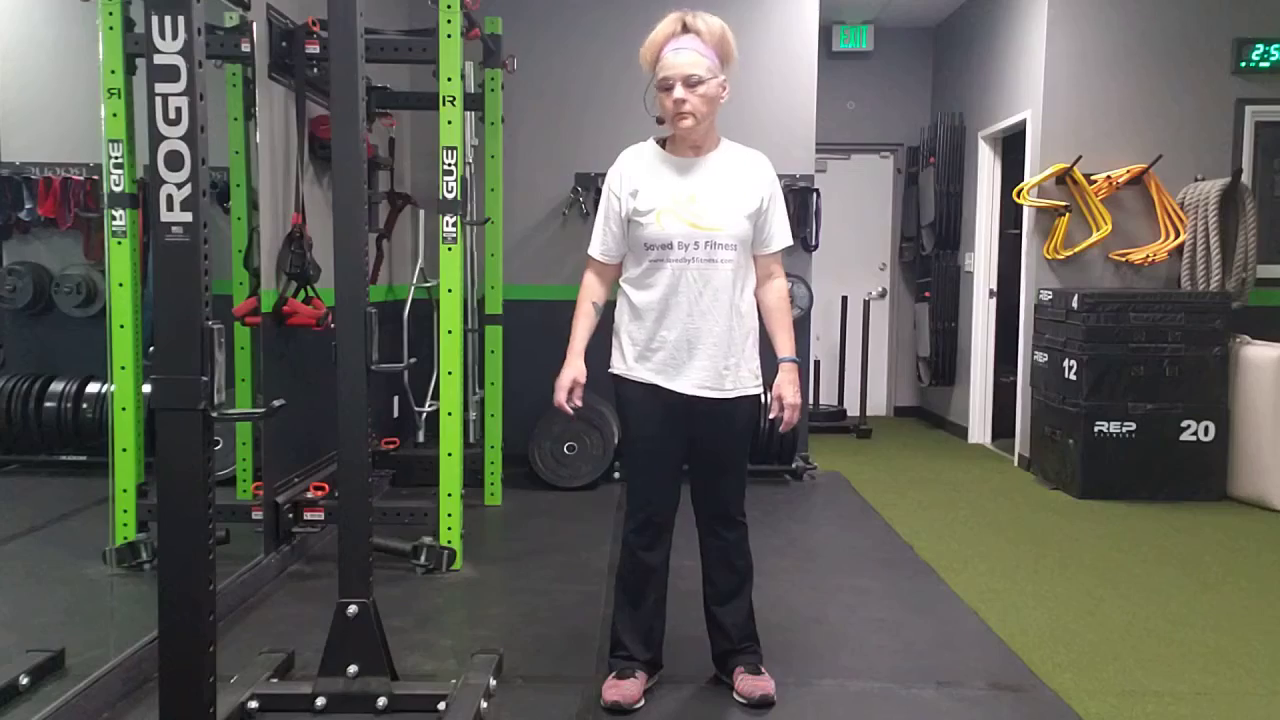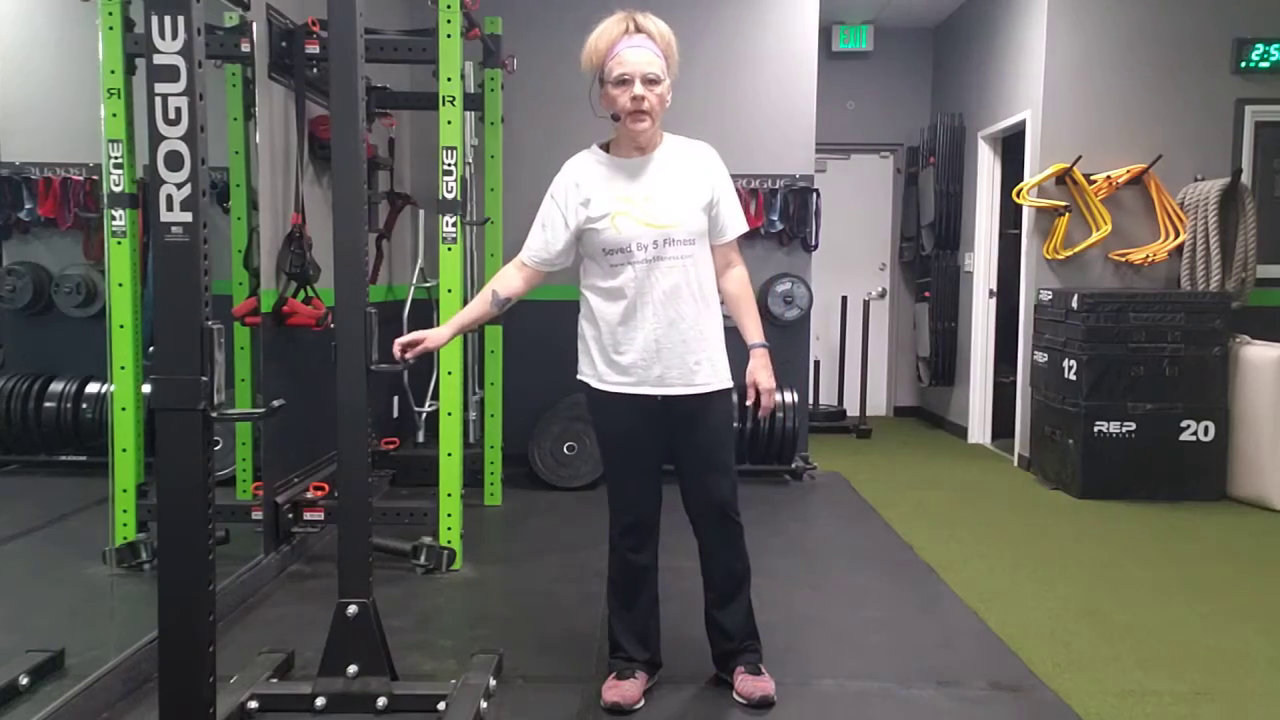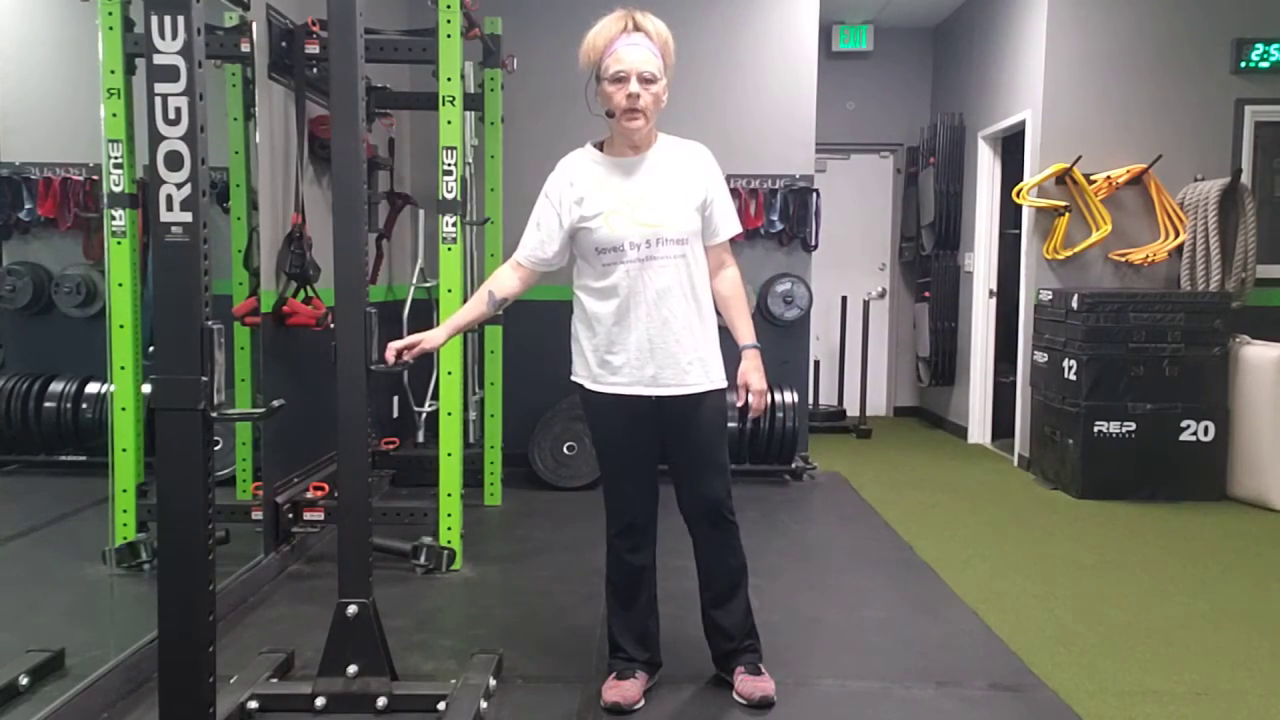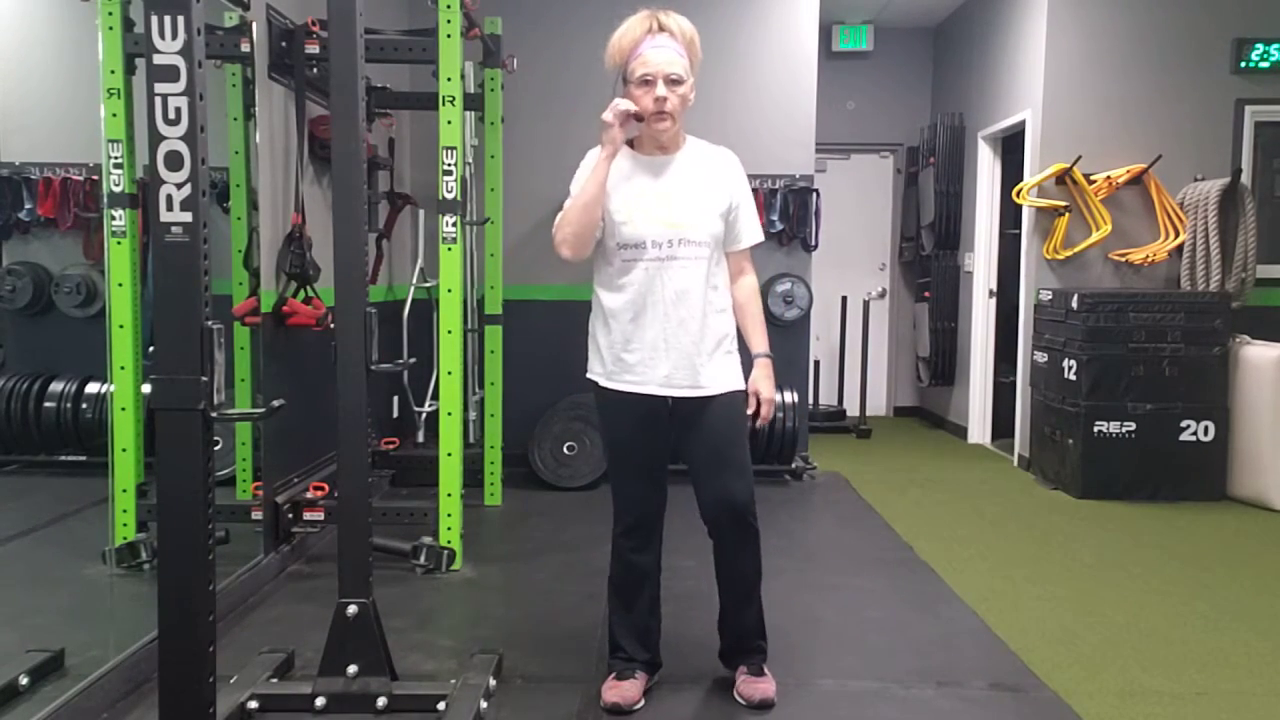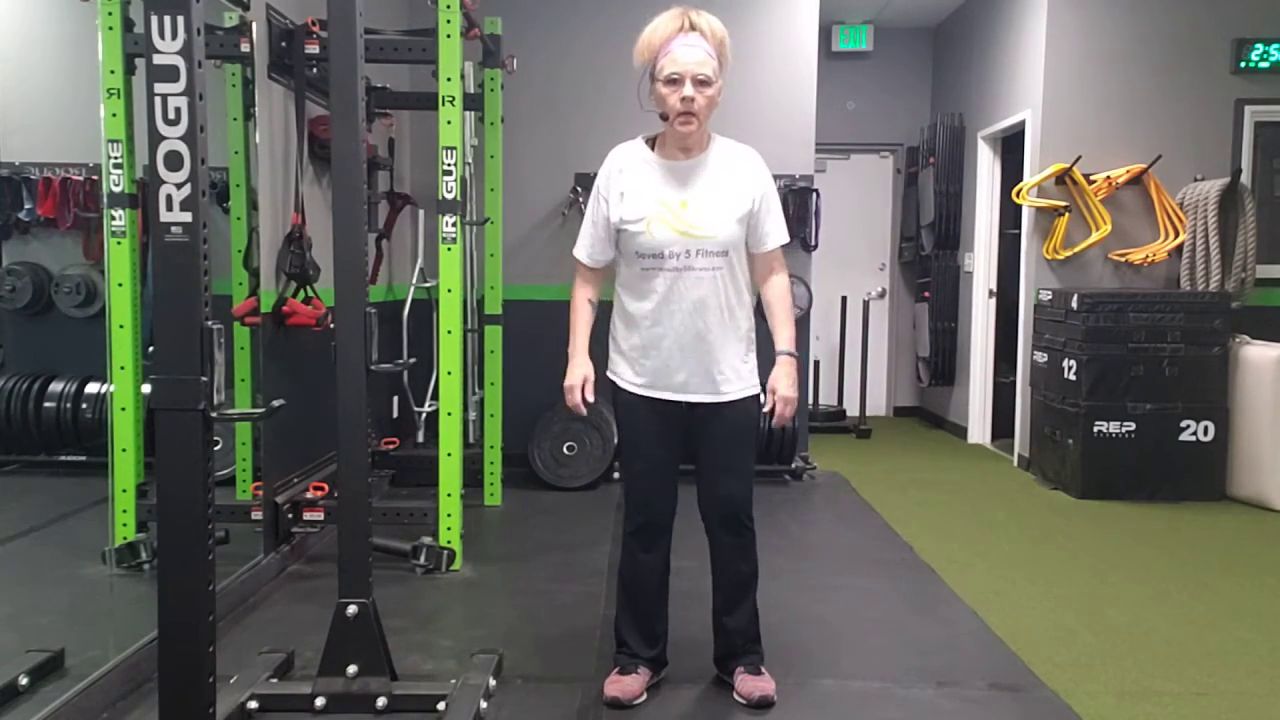
dt=1s
person 1, frame 1
left shoulder: (753, 171)
right shoulder: (632, 168)
left elbow: (769, 278)
right elbow: (600, 274)
left wrist: (787, 364)
right wrist: (574, 356)
left hip: (728, 382)
right hip: (648, 379)
left knee: (724, 521)
right knee: (646, 522)
left ankle: (739, 654)
right ankle: (633, 658)
person 1, frame 2
left shoulder: (700, 163)
right shoulder: (581, 176)
left elbow: (728, 266)
right elbow: (525, 270)
left wrist: (758, 349)
right wrist: (447, 329)
left hip: (701, 379)
right hip: (619, 383)
left knee: (718, 517)
right knee: (632, 526)
left ankle: (740, 655)
right ankle: (632, 659)
person 1, frame 3
left shoulder: (694, 163)
right shoulder: (575, 174)
left elbow: (721, 267)
right elbow: (520, 270)
left wrist: (749, 349)
right wrist: (443, 331)
left hip: (694, 378)
right hip: (613, 382)
left knee: (713, 515)
right knee: (628, 526)
left ankle: (739, 653)
right ankle: (632, 659)
person 1, frame 4
left shoulder: (720, 167)
right shoulder: (604, 163)
left elbow: (741, 275)
right elbow: (570, 246)
left wrist: (762, 359)
right wrist: (609, 149)
left hip: (714, 376)
right hip: (628, 379)
left knee: (734, 512)
right knee: (635, 524)
left ankle: (746, 654)
right ankle: (631, 658)
person 1, frame 5
left shoulder: (746, 168)
right shoulder: (622, 167)
left elbow: (771, 273)
right elbow: (589, 273)
left wrist: (785, 357)
right wrist: (577, 356)
left hip: (728, 383)
right hip: (644, 383)
left knee: (731, 519)
right knee: (646, 523)
left ankle: (741, 655)
right ankle: (638, 655)
